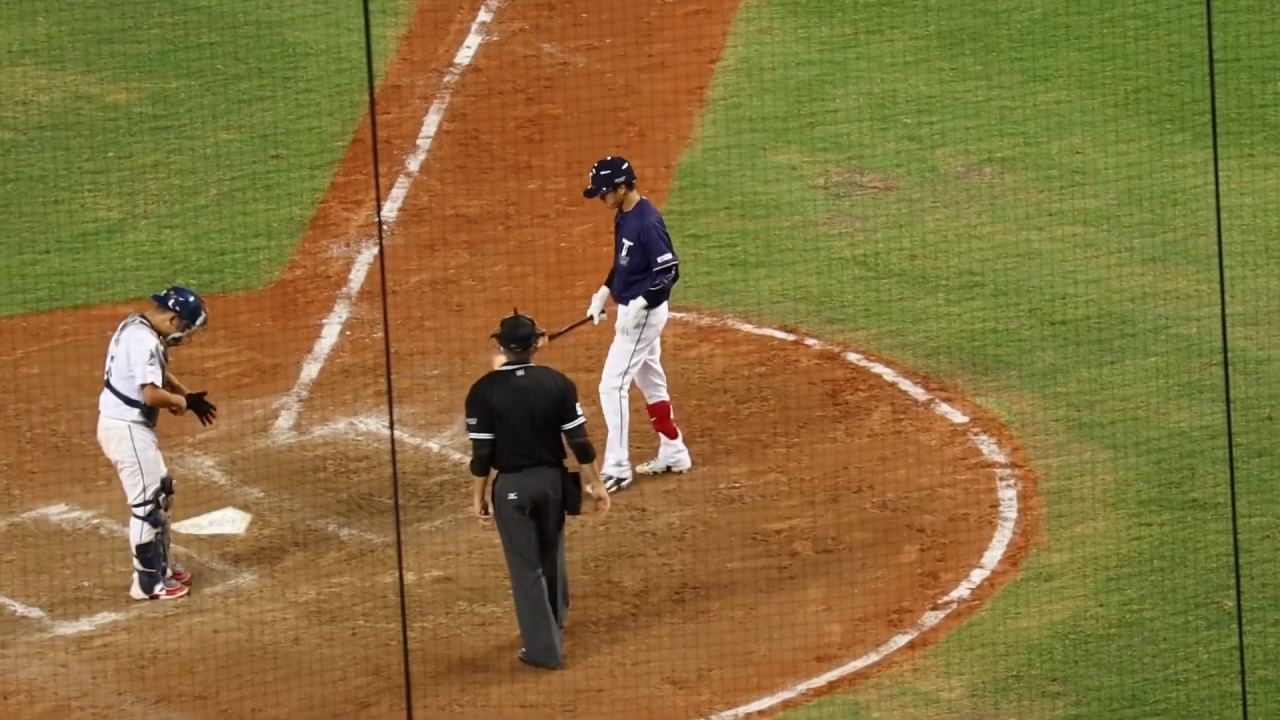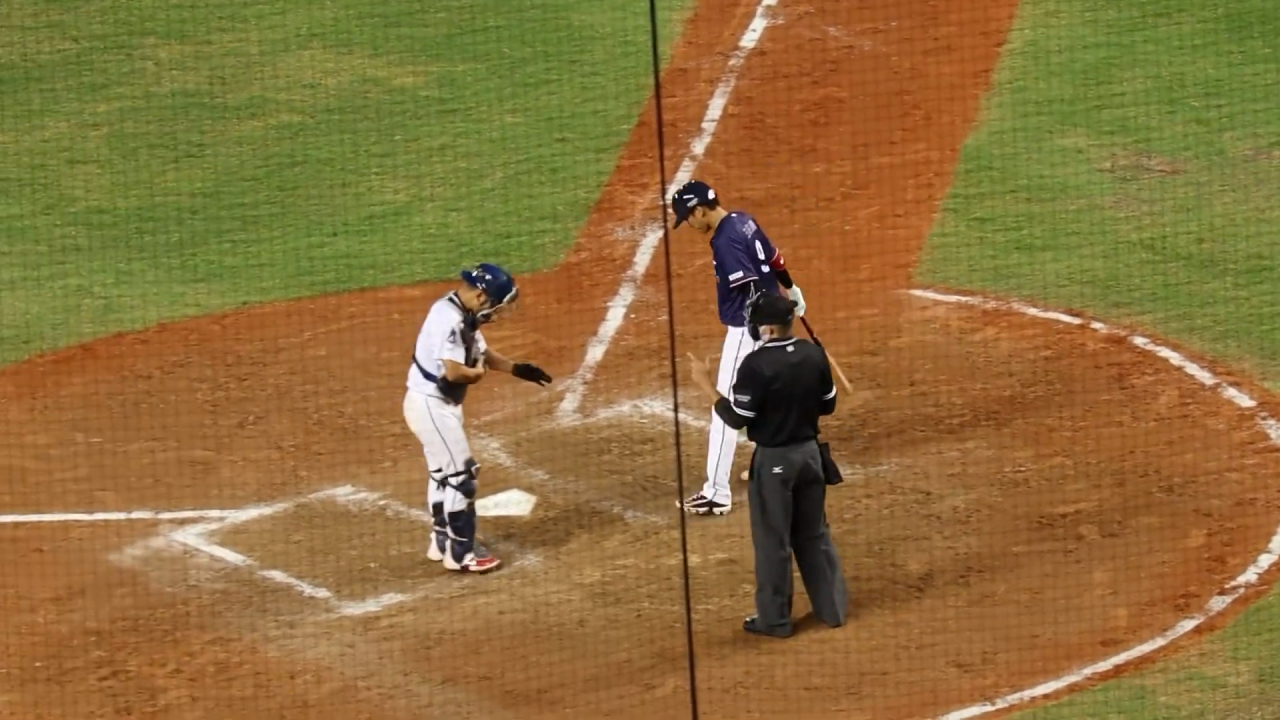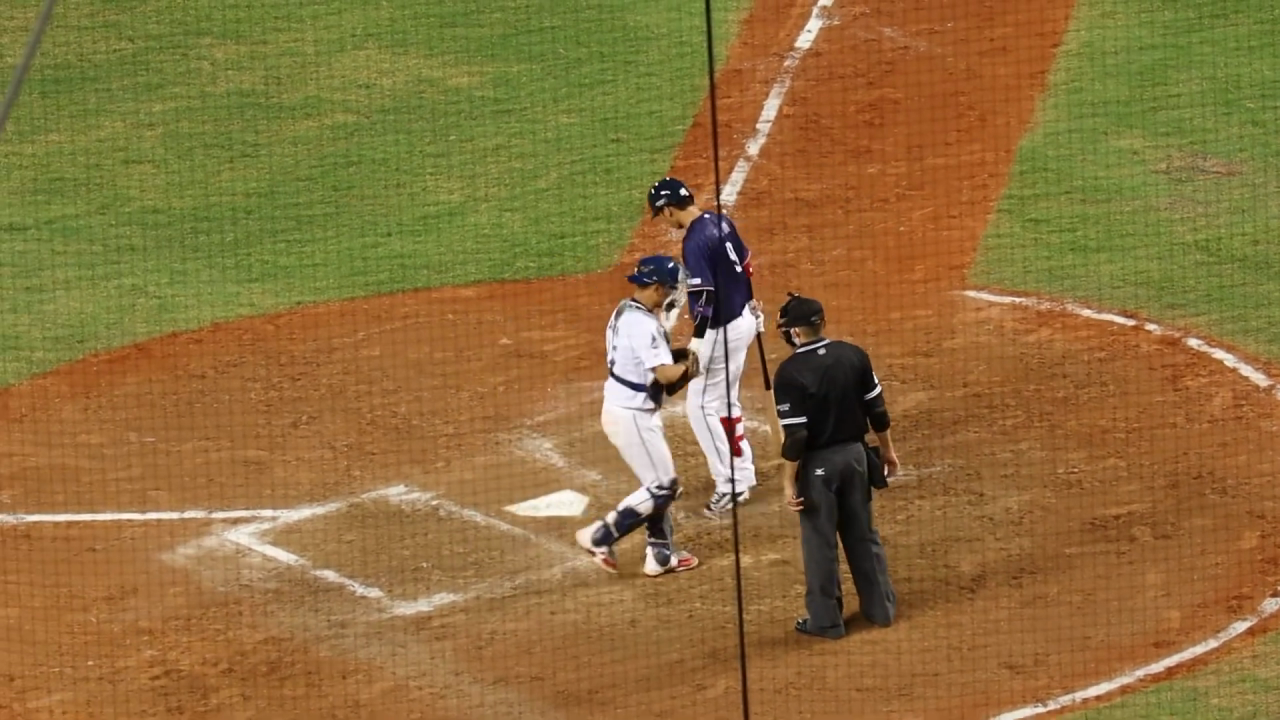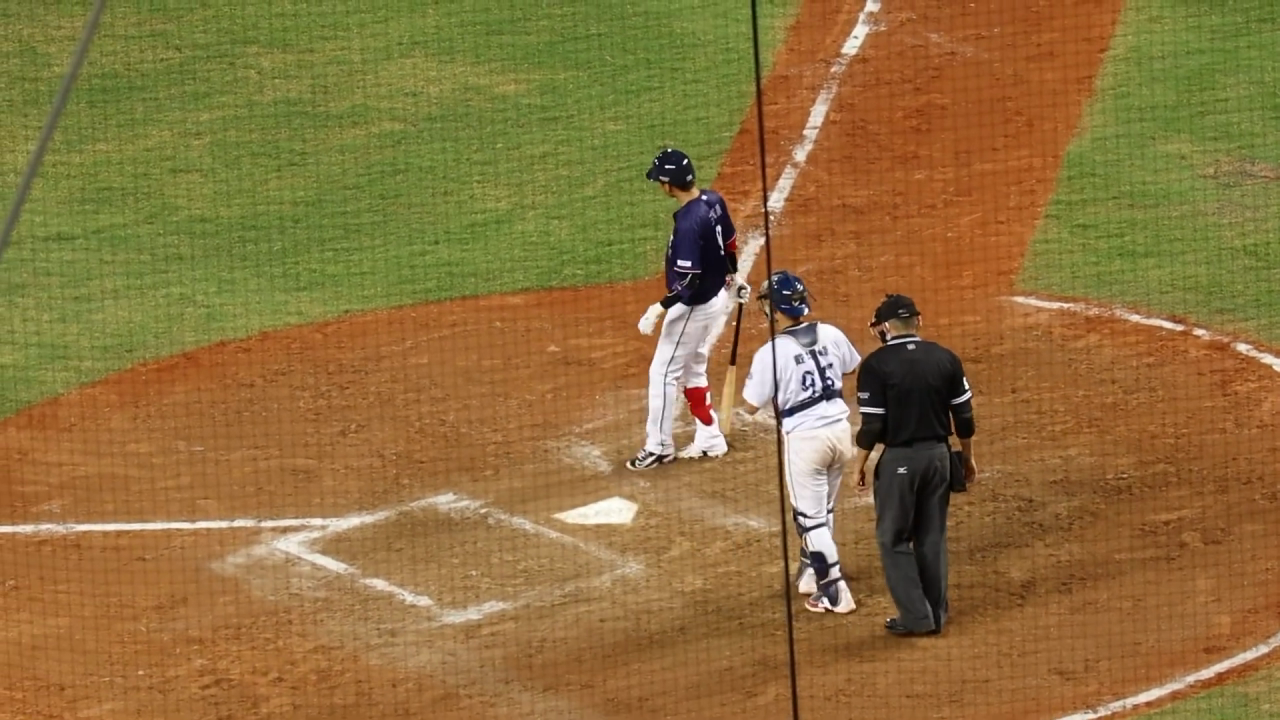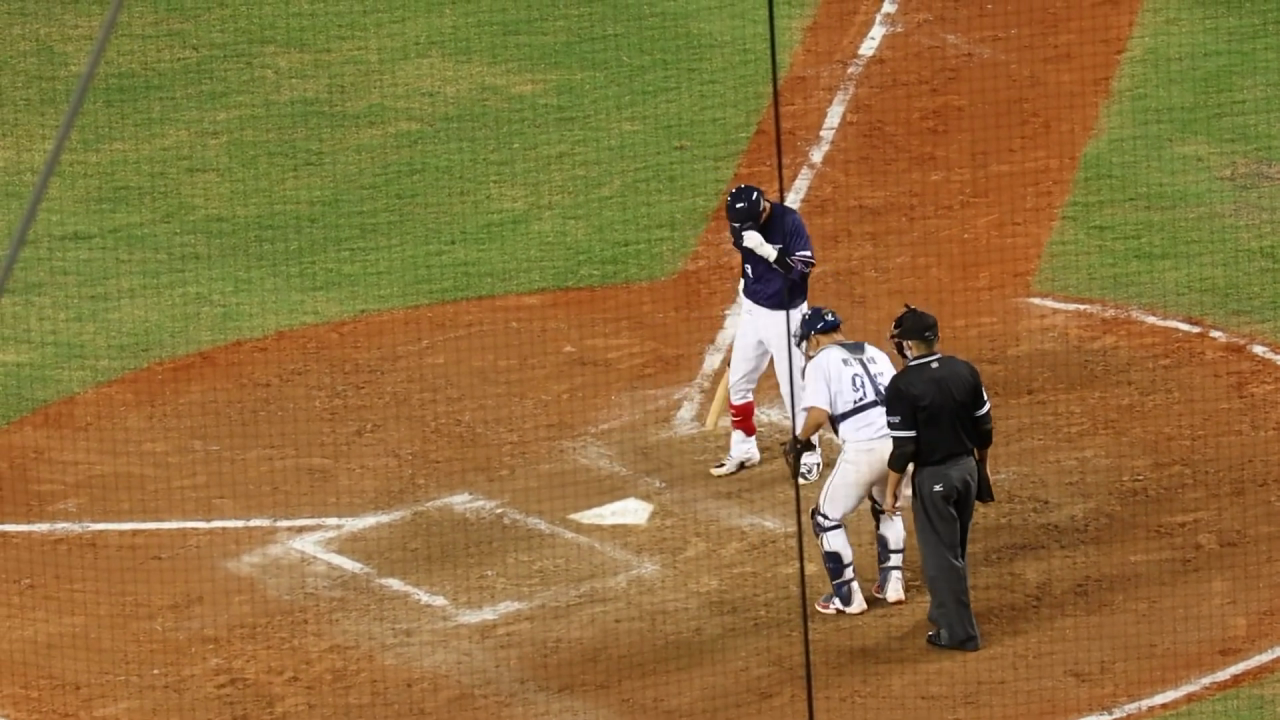
dt=1s
person 1, frame 1
left shoulder: (485, 390)
right shoulder: (558, 383)
left elbow: (482, 451)
right elbow: (579, 439)
left wrist: (479, 495)
right wrist: (595, 483)
left hip: (512, 485)
right hip: (552, 479)
left knee: (525, 567)
right knee: (551, 556)
left ankle: (543, 647)
right ankle: (552, 627)
person 1, frame 2
left shoulder: (756, 365)
right shoulder: (815, 355)
left elbow: (737, 418)
right elbow: (827, 405)
left wrist: (706, 385)
left hip: (774, 460)
right hip: (809, 452)
left knee: (772, 540)
right knee: (814, 533)
left ankle: (775, 618)
right ankle: (832, 607)
person 1, frame 3
left shoulder: (790, 372)
right shoulder: (855, 355)
left elbow: (795, 435)
right elbow: (877, 410)
left wrist: (789, 482)
right wrist: (887, 450)
left hip: (819, 463)
right hip: (856, 454)
left knee: (820, 542)
right knee: (863, 534)
left ankle: (826, 620)
right ankle: (880, 607)
person 1, frame 4
left shoulder: (876, 364)
right shoulder: (946, 358)
left elbow: (872, 425)
right elbow: (964, 416)
left wrist: (859, 464)
right wrist: (966, 457)
left hip: (900, 459)
right hip: (938, 454)
left knee: (894, 539)
right knee: (932, 537)
left ankle: (916, 613)
right ankle: (934, 612)
person 1, frame 5
left shoulder: (902, 385)
right shoulder: (966, 371)
left elbow: (903, 447)
right elbow: (983, 427)
left wrist: (891, 491)
right wrist: (981, 464)
left hip: (933, 476)
right hip: (967, 469)
left knee: (940, 554)
right knee: (954, 550)
left ankle: (959, 631)
right ankle: (946, 611)
person 2, frame 1
left shoulder: (648, 221)
right shoulder: (623, 216)
left elbow: (669, 272)
left wrist: (638, 304)
right wrist: (604, 292)
left hip: (642, 315)
right hip: (632, 311)
left knee: (612, 387)
right knee: (650, 383)
left ankle: (616, 468)
right ankle: (674, 452)
person 2, frame 2
left shoulder: (725, 240)
right shoulder: (743, 221)
left elbow: (749, 289)
right elbow: (774, 258)
left wrist: (759, 340)
right wrist: (791, 291)
left hip: (748, 330)
left ankle: (716, 493)
person 2, frame 3
left shoulder: (694, 243)
right shoulder: (719, 220)
left elbow: (703, 298)
right elbow: (744, 265)
left wrist: (696, 343)
right wrist: (752, 305)
left hip: (723, 329)
right hip: (742, 320)
left knee: (699, 406)
right knee: (726, 398)
left ankle: (727, 480)
right ankle: (741, 469)
person 2, frame 4
left shoulder: (688, 222)
right shoulder: (714, 201)
left elbow: (688, 280)
right elbow: (730, 246)
left wrist: (656, 309)
right wrist: (732, 279)
left hip: (695, 305)
right hip: (715, 297)
left knee: (664, 373)
right knee: (693, 370)
left ankle: (658, 446)
right ankle: (710, 439)
person 2, frame 5
left shoulder: (789, 221)
right shoulder: (744, 223)
left elbow: (803, 268)
left wrist: (767, 251)
left hip: (786, 316)
right hip: (752, 311)
left knee: (792, 387)
right knee: (738, 380)
left ankle: (809, 456)
right ankle: (742, 450)
person 3, frame 1
left shoulder: (135, 325)
right shoulder: (145, 340)
left elbow: (157, 373)
right elbow: (152, 394)
left wrist: (187, 396)
right wrist: (178, 401)
left hip: (127, 424)
right hip: (127, 428)
left knee: (161, 490)
right knee: (147, 503)
left ankle: (159, 564)
right ankle: (147, 581)
person 3, frame 2
left shoulder: (463, 314)
right shoulder: (448, 317)
left elbow: (482, 351)
right elbow: (453, 371)
left wrist: (519, 369)
right wrist: (476, 373)
left hip: (442, 403)
right hip: (431, 404)
left knee: (444, 472)
right knee: (462, 474)
left ankle: (443, 541)
right ankle: (461, 551)
person 3, frame 3
left shoulder: (623, 313)
right shoulder: (645, 325)
right elbow: (667, 376)
left wrist: (674, 359)
right wrist: (688, 366)
left hip: (619, 409)
right hip: (633, 416)
left knee: (655, 482)
right knee: (662, 486)
left ankle: (661, 555)
right ankle: (600, 536)
person 3, frame 4
left shoulder: (771, 352)
right shoulder: (832, 334)
left elbow: (752, 406)
right elbow: (853, 368)
left hip: (805, 439)
right hip: (840, 430)
left knee: (809, 517)
right knee: (823, 509)
left ankle: (834, 593)
right ankle: (813, 575)
person 3, frame 5
left shoulder: (820, 361)
right shoulder: (876, 354)
left elbow: (817, 415)
left wrist: (799, 441)
left hip: (863, 450)
left knee: (827, 520)
right knee: (888, 511)
left ankle: (847, 596)
right ankle: (892, 583)
